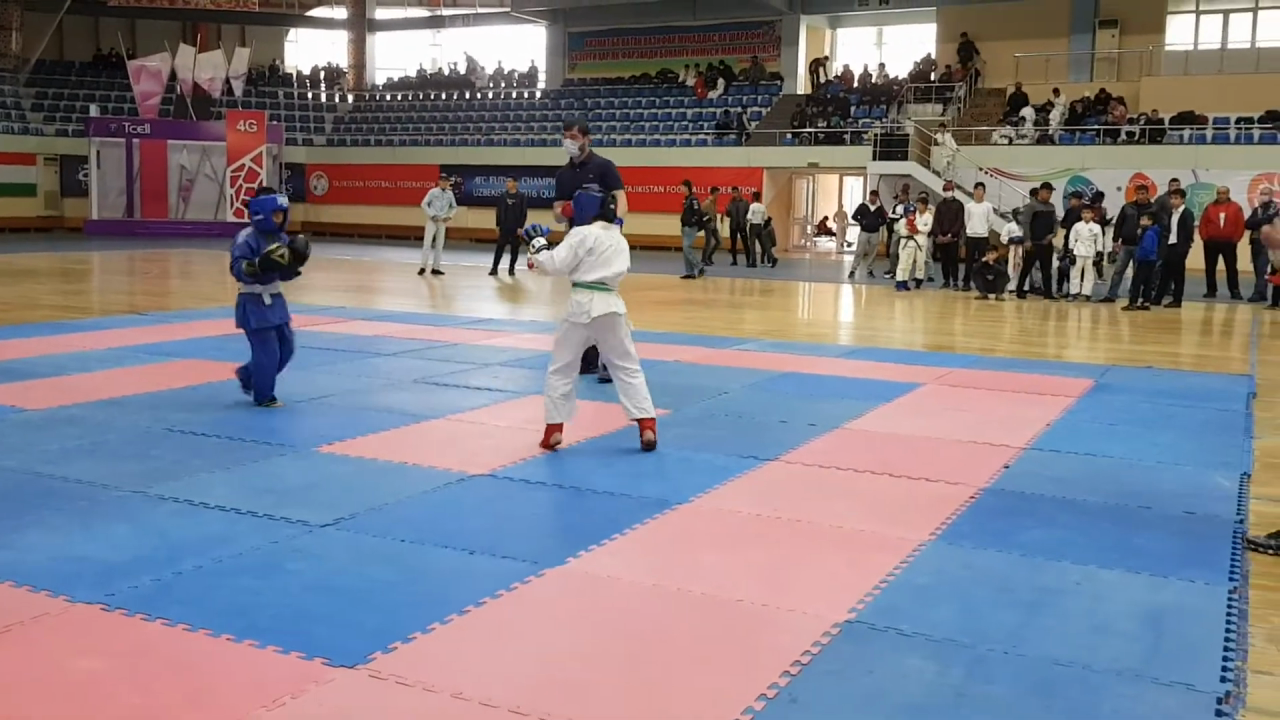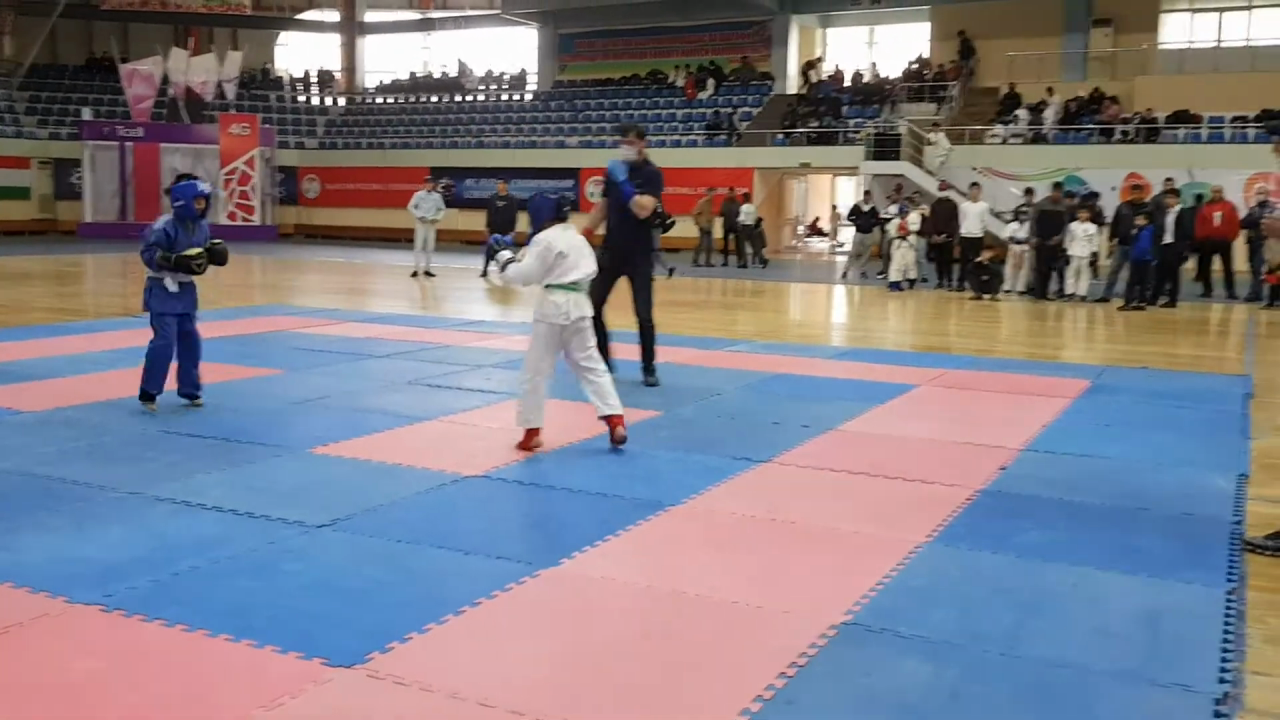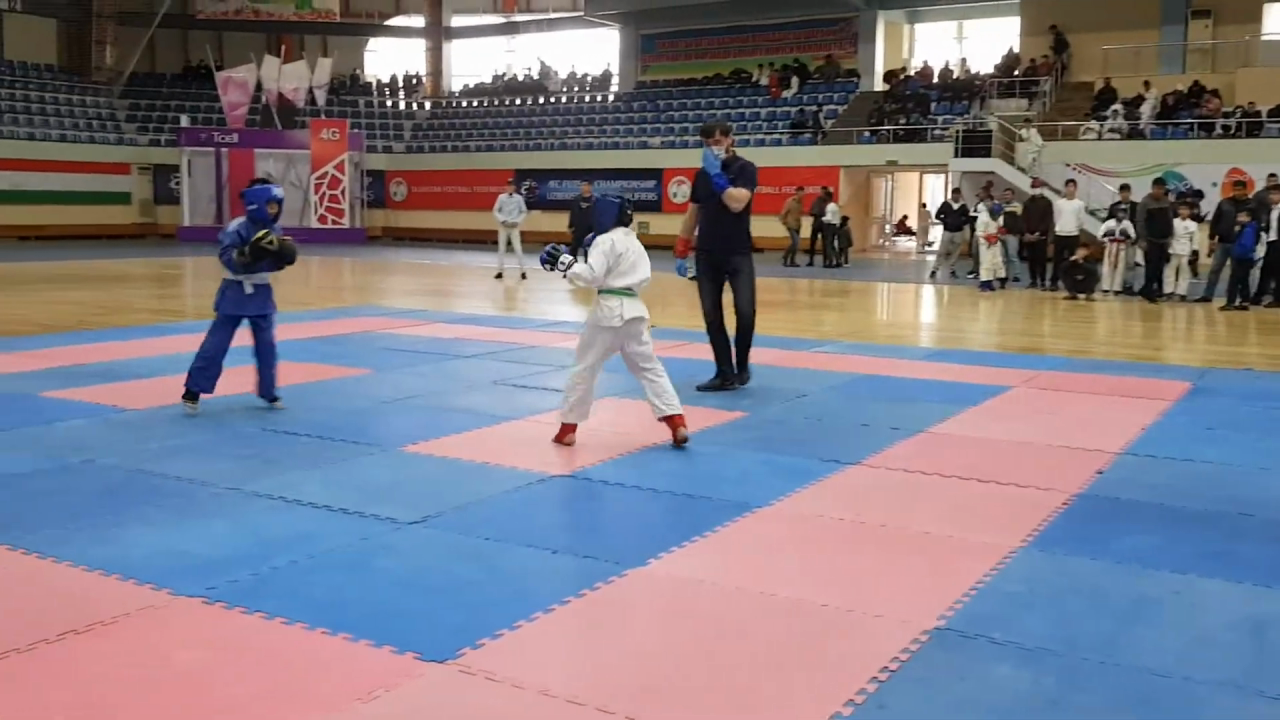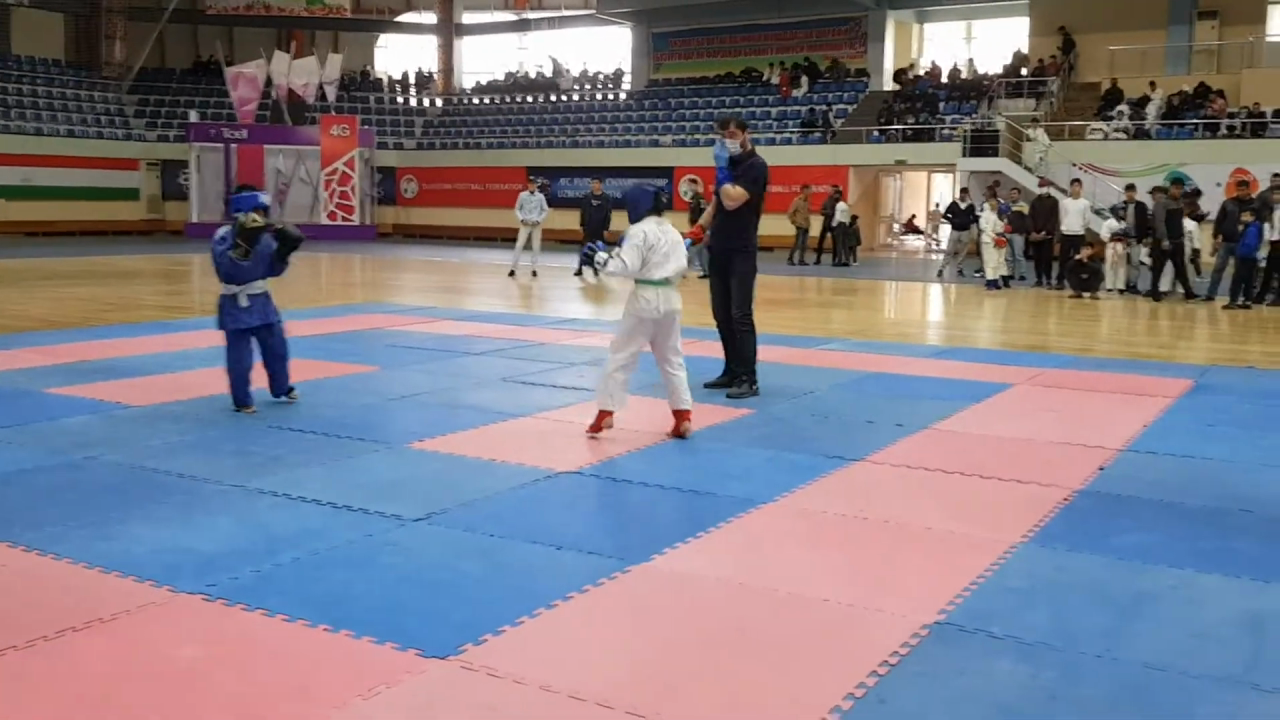
dt=0.5s
person 1, frame 1
left shoulder: (603, 167)
right shoulder: (563, 174)
left elbow: (620, 201)
right elbow: (557, 211)
right wrist: (568, 211)
right ankle: (589, 359)
person 1, frame 2
left shoulder: (652, 174)
right shoulder: (614, 171)
left elbow: (643, 210)
right elbow: (601, 208)
left wrist: (622, 182)
left hip: (639, 254)
right hip: (610, 250)
left knee: (643, 314)
right knee: (592, 305)
left ankle: (649, 368)
right ankle: (601, 361)
person 1, frame 3
left shoulder: (745, 168)
right shoulder: (701, 174)
left elbow: (737, 203)
right elbow: (692, 214)
left wrist: (717, 175)
right wrist: (681, 251)
left hip: (737, 253)
right hip: (706, 255)
left knee: (745, 310)
right knee: (712, 317)
left ankle: (741, 366)
right ankle: (725, 374)
person 1, frame 4
left shoulder: (756, 166)
right shoulder: (727, 165)
left elbow: (732, 201)
left wrist: (722, 170)
left hip: (741, 252)
right hip: (718, 250)
left knee: (740, 315)
right knee: (721, 315)
left ankle: (748, 379)
right ankle: (732, 371)
person 2, frame 1
left shoulder: (582, 235)
right shoulder: (620, 240)
left elbow: (554, 264)
left wrist: (538, 245)
left hip: (582, 306)
right hip: (611, 306)
left knee: (561, 368)
right knee: (628, 366)
left ankle: (554, 430)
right ankle: (647, 427)
person 2, frame 2
left shoulder: (545, 239)
right shoulder: (578, 239)
left elbow: (524, 275)
left wrist: (505, 259)
left hip: (553, 306)
right hip: (579, 306)
left knee: (536, 370)
right knee: (592, 367)
left ankle: (532, 431)
right ankle: (616, 422)
person 2, frame 3
left shoulder: (606, 241)
right shoulder: (636, 245)
left elbow: (592, 274)
left wrist: (565, 263)
left hip: (608, 311)
right hip: (634, 310)
left knee: (583, 369)
right knee: (650, 368)
left ankle: (568, 428)
right ankle: (678, 423)
person 2, frame 4
left shoulder: (639, 232)
right shoulder: (674, 234)
left elbow: (627, 268)
left wrist: (602, 259)
left hip: (644, 300)
right hip: (669, 299)
left knee: (620, 357)
right knee: (672, 360)
left ankle: (606, 413)
right ankle: (683, 417)
person 3, frame 1
left shoulder: (280, 238)
right shoulder: (247, 239)
right elbow: (238, 270)
left wrist: (295, 263)
right wrist: (261, 264)
left hip: (274, 300)
right hip: (253, 303)
left knee: (286, 348)
right knee: (267, 352)
left ankle: (248, 376)
right ankle: (263, 395)
person 3, frame 2
left shoulder: (201, 226)
right shoulder: (164, 226)
right elbow: (148, 256)
left wrist: (212, 256)
right wrist: (175, 261)
left hip: (185, 290)
right hip: (162, 290)
left knee: (191, 342)
right knee: (164, 340)
left ankle: (189, 390)
right ankle: (149, 391)
person 3, frame 3
left shoulder: (271, 232)
right shoulder: (237, 229)
right elbow: (228, 259)
left wrist: (283, 257)
right wrist: (252, 252)
left hip: (261, 292)
right hip: (235, 292)
left knee: (266, 344)
right knee: (216, 342)
left ankle: (268, 393)
right ankle: (194, 389)
person 3, frame 4
left shoulder: (265, 236)
right shoulder: (224, 236)
left elbow: (273, 270)
right elbow: (227, 267)
left wrist: (284, 251)
right wrist: (244, 243)
left hip: (260, 301)
right hip: (235, 305)
left knee: (277, 348)
right knee: (240, 355)
left ankle: (282, 386)
right ankle: (242, 400)
